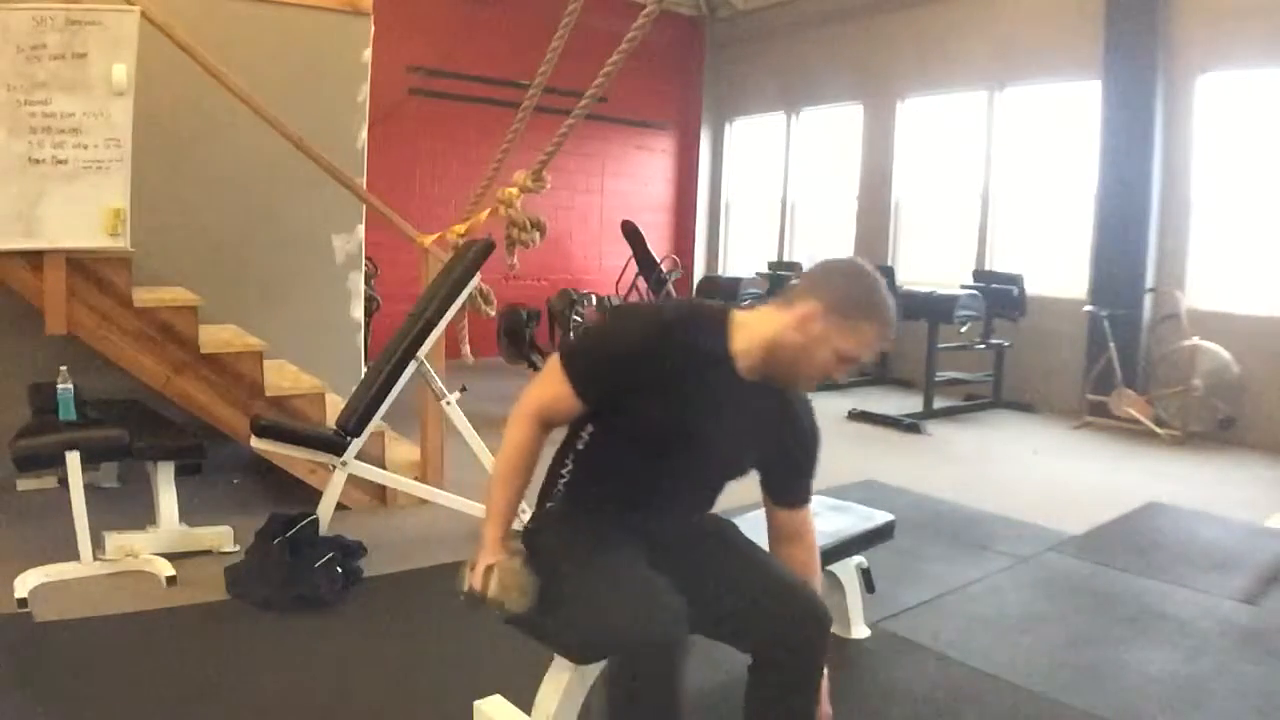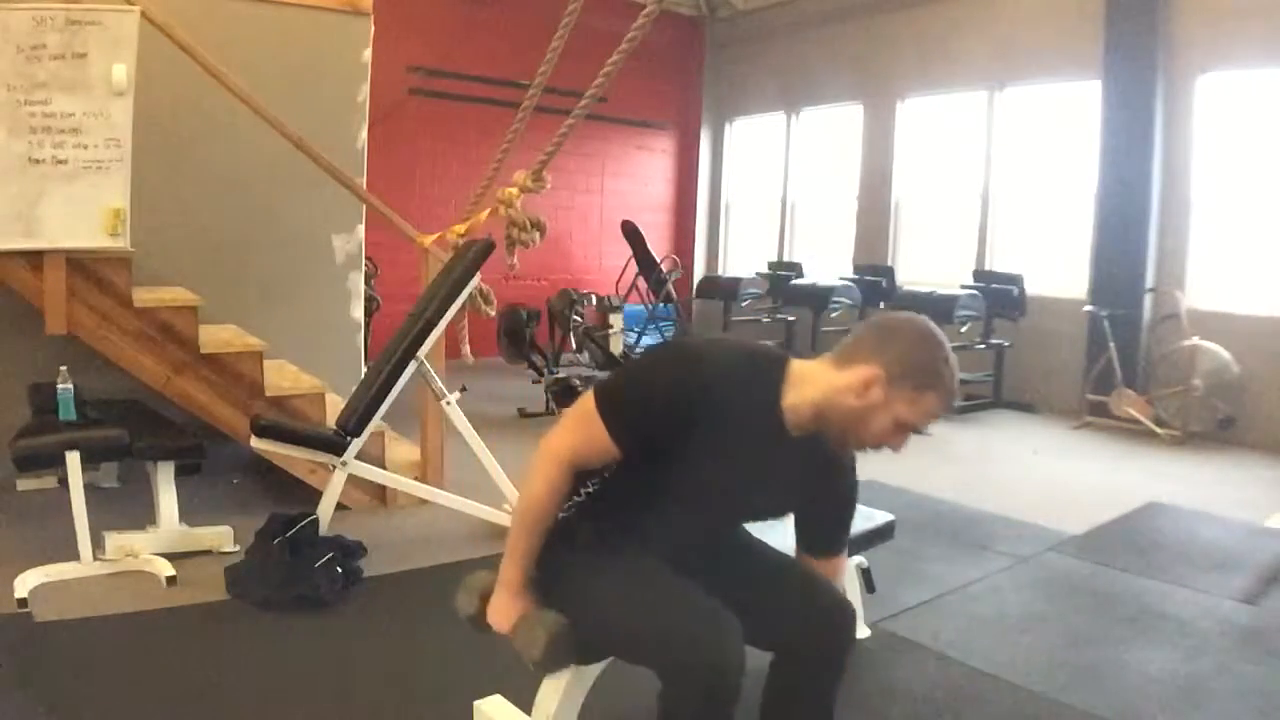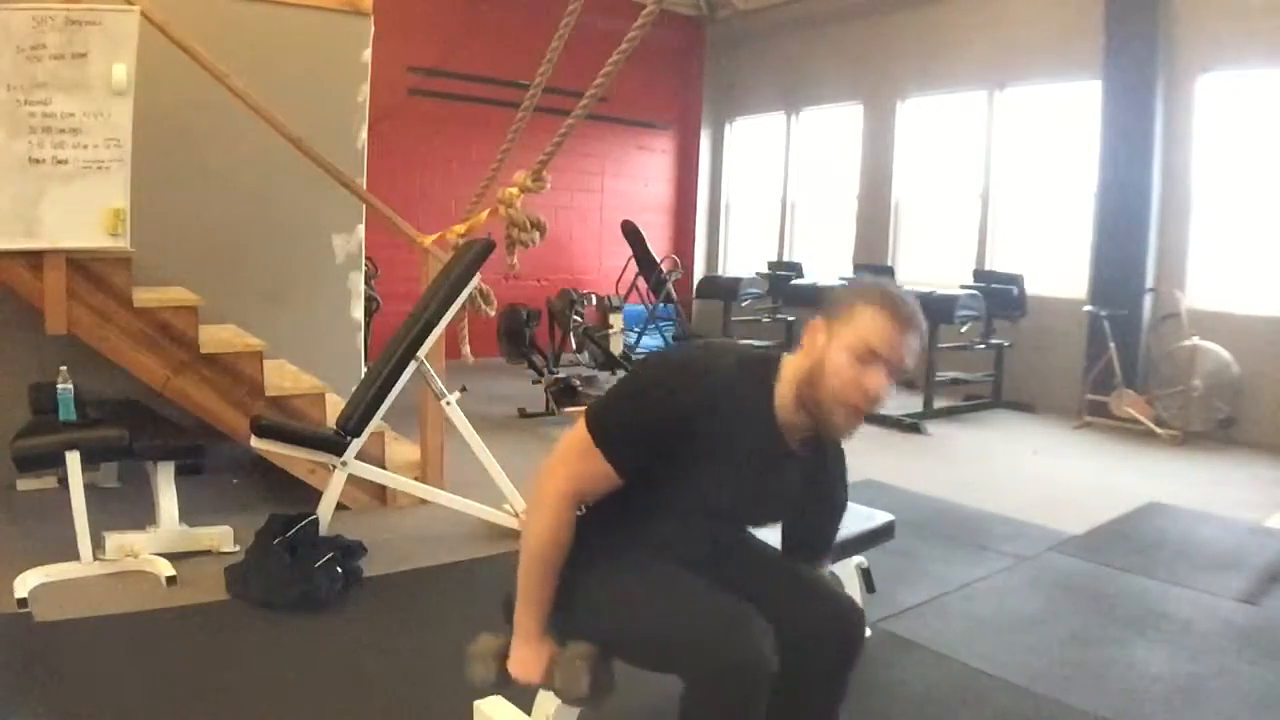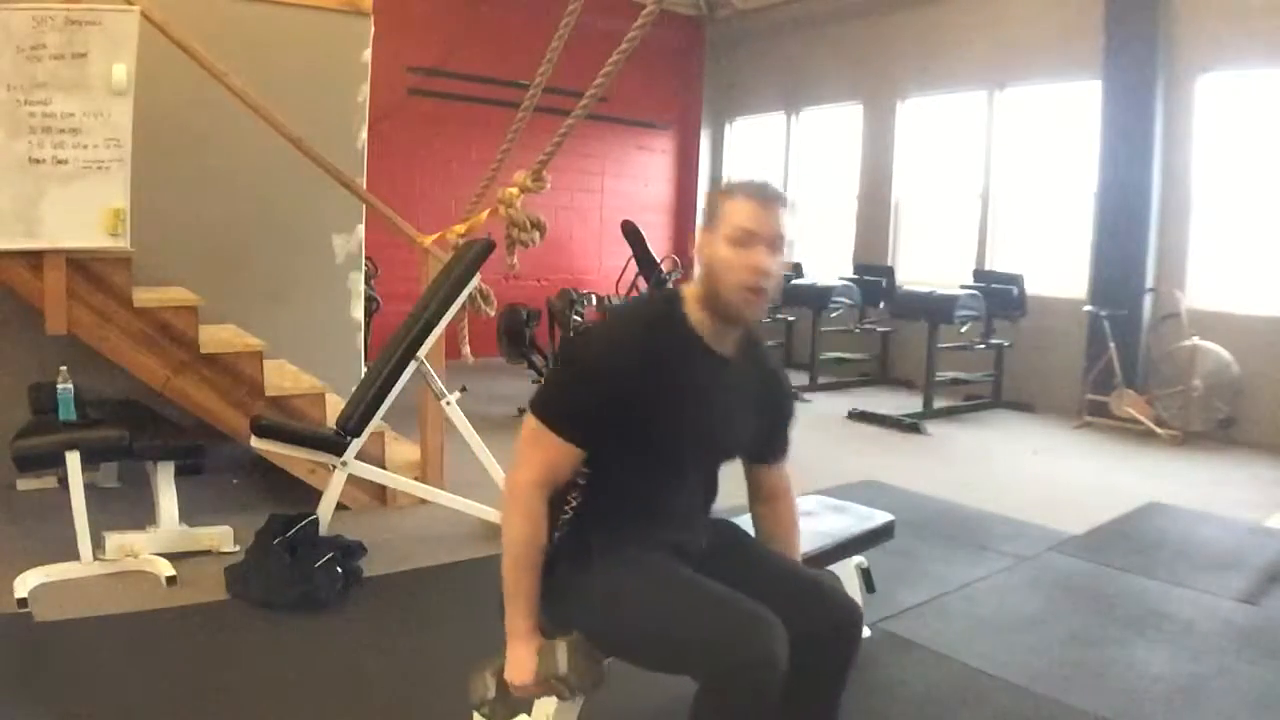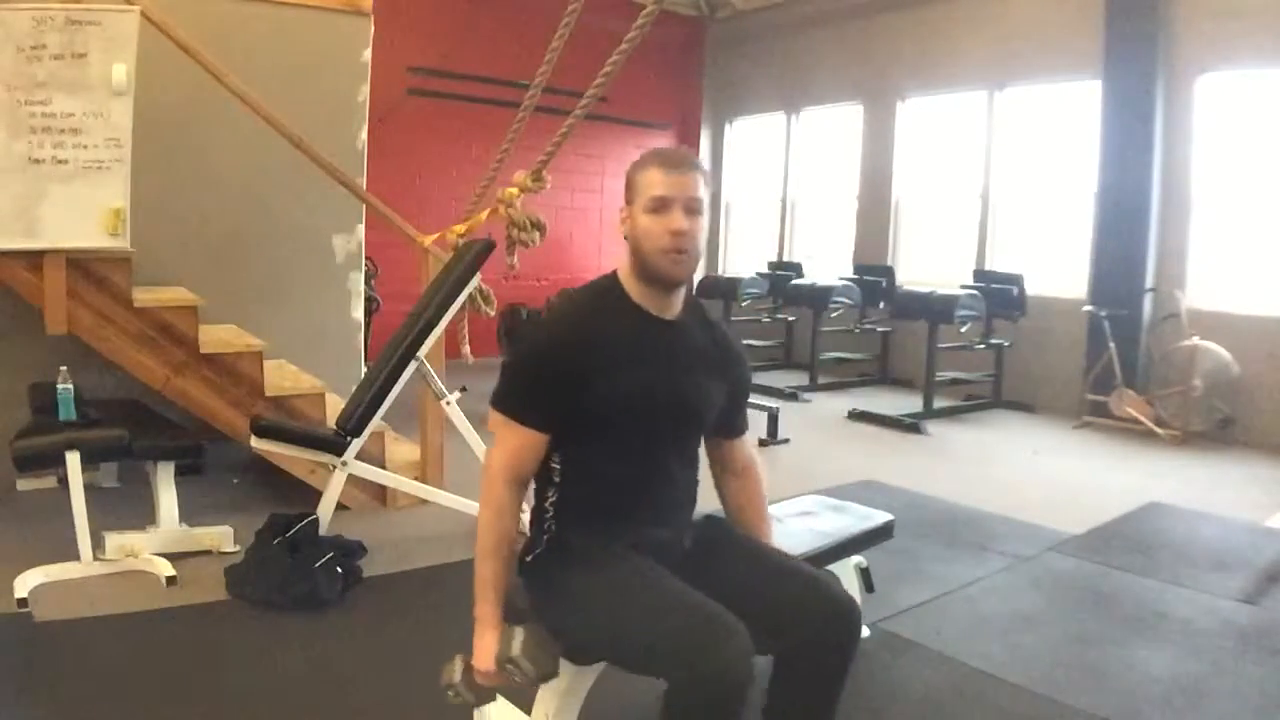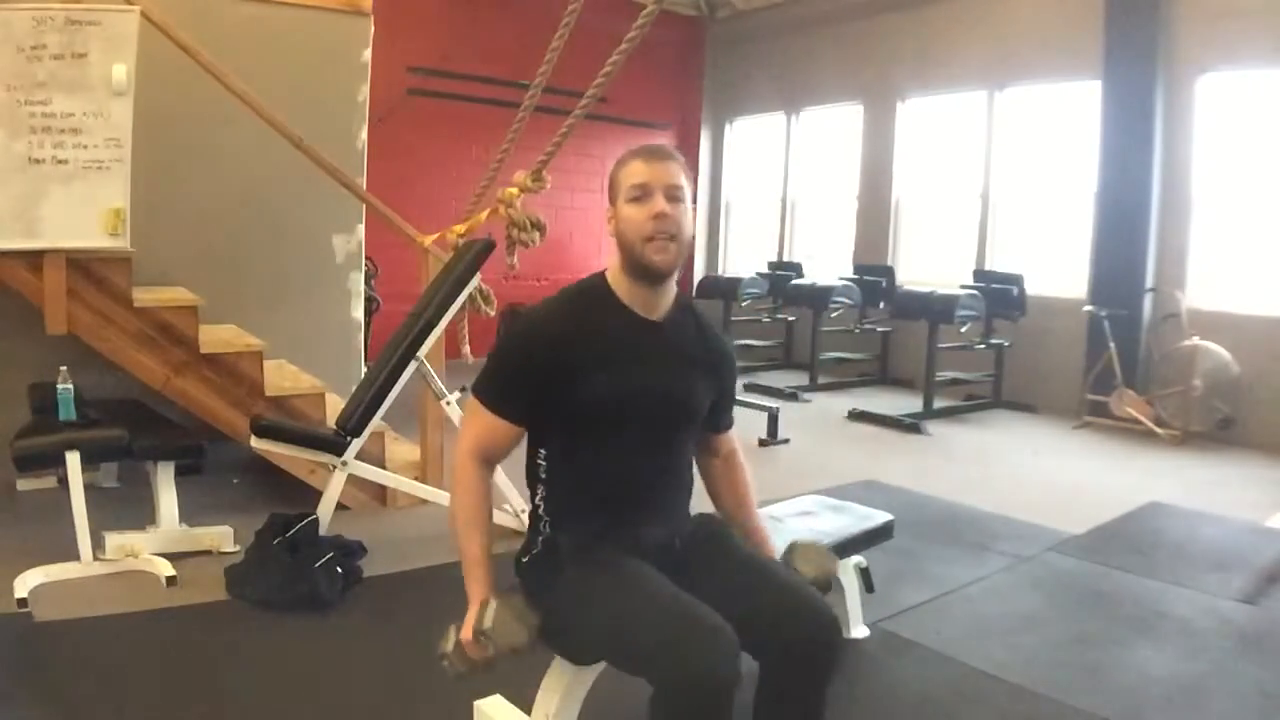
dt=0.3s
person 1, frame 1
left shoulder: (789, 418)
right shoulder: (654, 335)
left elbow: (792, 534)
right elbow: (533, 414)
left wrist: (812, 662)
right wrist: (494, 545)
left hip: (679, 538)
right hip: (579, 537)
left knee: (801, 624)
right knee: (655, 630)
person 1, frame 2
left shoulder: (828, 466)
right shoulder: (702, 376)
left elbow: (822, 580)
right elbow: (562, 452)
right wrist: (512, 586)
right hip: (590, 548)
left knee: (827, 621)
right knee: (707, 649)
person 1, frame 3
left shoulder: (821, 463)
right shoulder: (693, 385)
left elbow: (804, 579)
right elbow: (559, 483)
right wrist: (528, 635)
right hip: (596, 556)
left knee: (835, 622)
right knee: (736, 646)
person 1, frame 4
left shoulder: (765, 381)
right shoulder: (618, 343)
left elbow: (771, 493)
right elbow: (530, 482)
left wrist: (790, 596)
right wrist: (522, 634)
left hip: (688, 543)
right hip: (589, 560)
left knee: (831, 618)
right knee: (749, 646)
person 1, frame 5
left shoulder: (717, 348)
right shoulder: (565, 334)
left elbow: (735, 466)
right elbow: (504, 478)
left wrist: (766, 580)
right wrist: (489, 622)
left hip: (681, 541)
right hip: (579, 557)
left knee: (829, 617)
right knee: (717, 652)
person 1, frame 6
left shoulder: (706, 345)
right shoulder: (551, 331)
right elbow: (473, 456)
left wrist: (763, 555)
right wrist: (480, 596)
left hip: (678, 539)
right hip: (577, 554)
left knee: (810, 629)
right knee: (706, 657)
